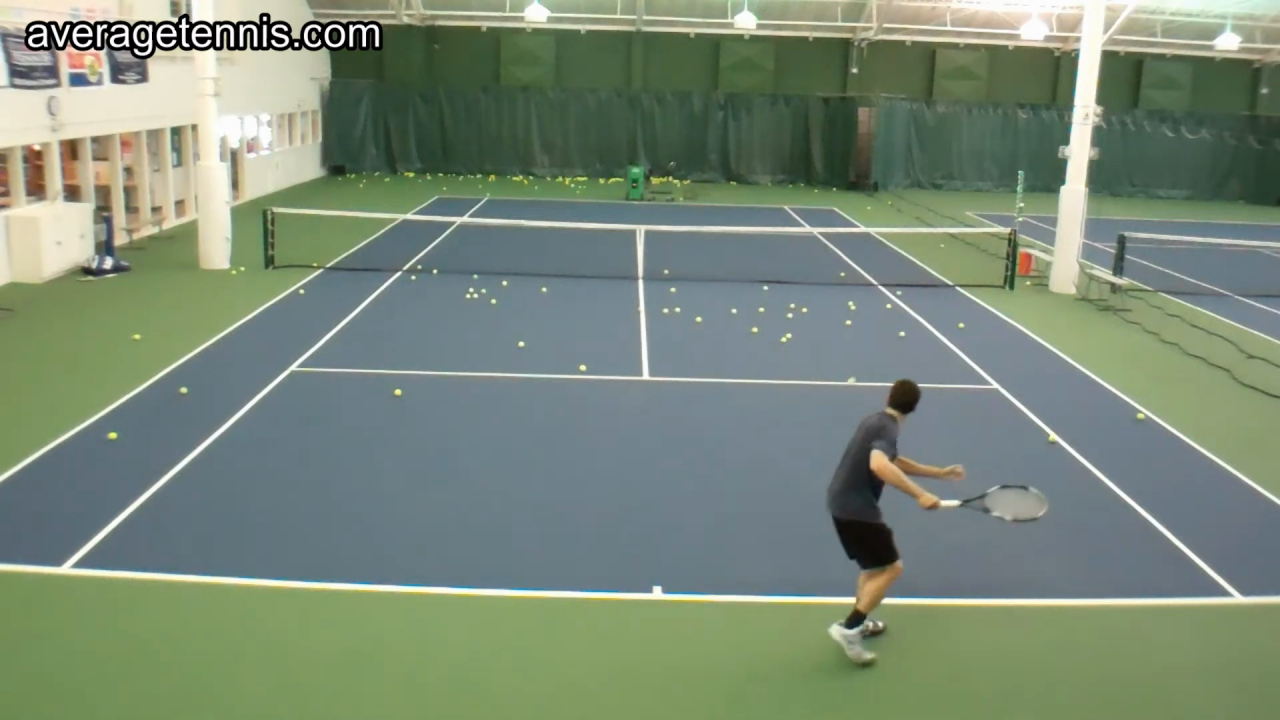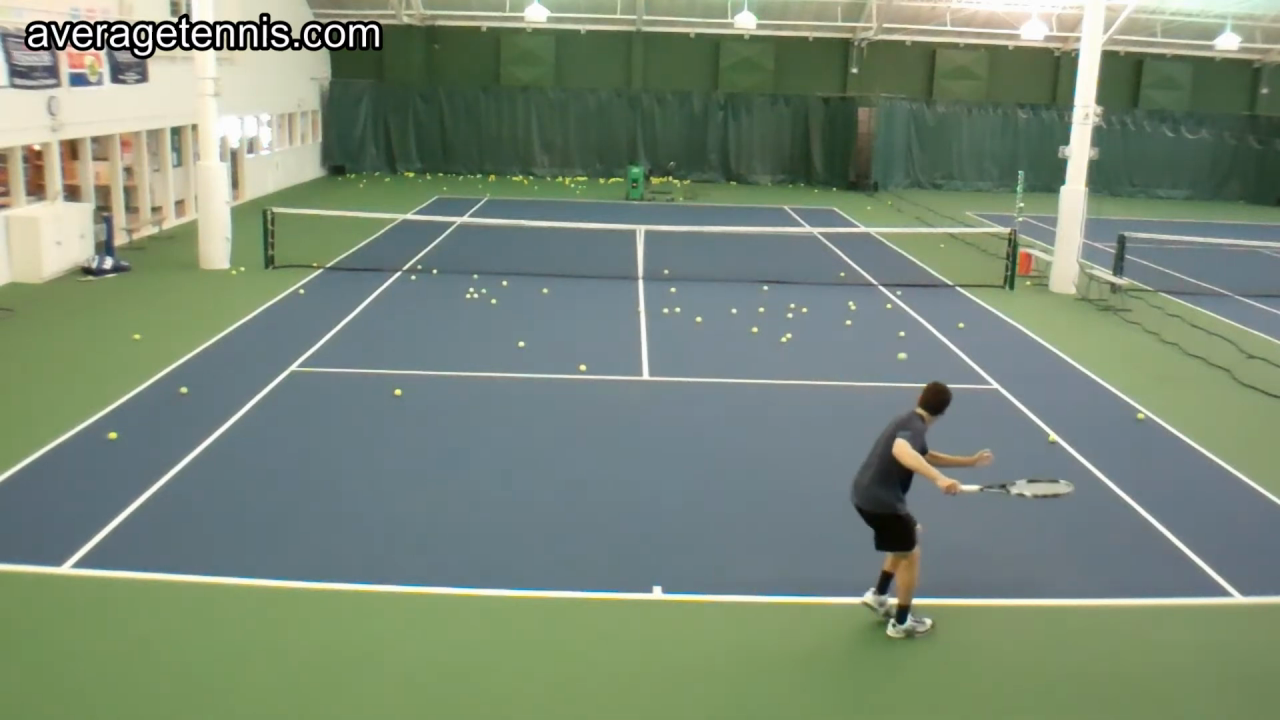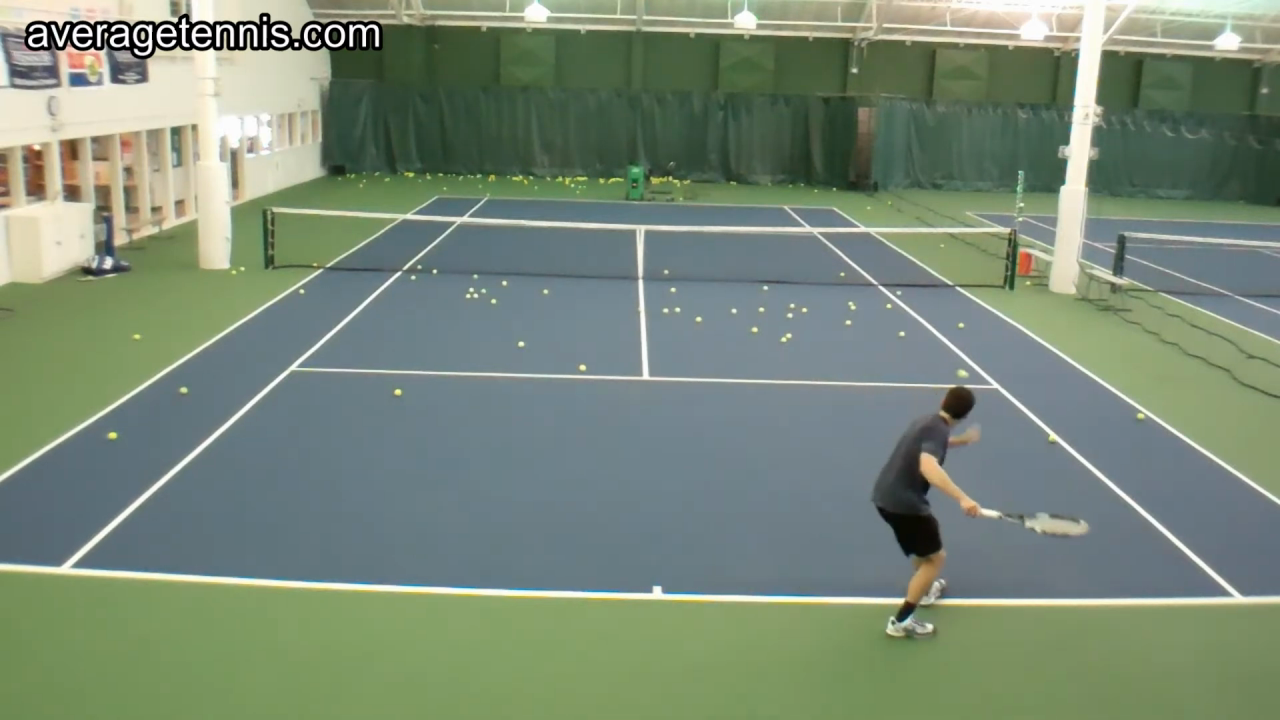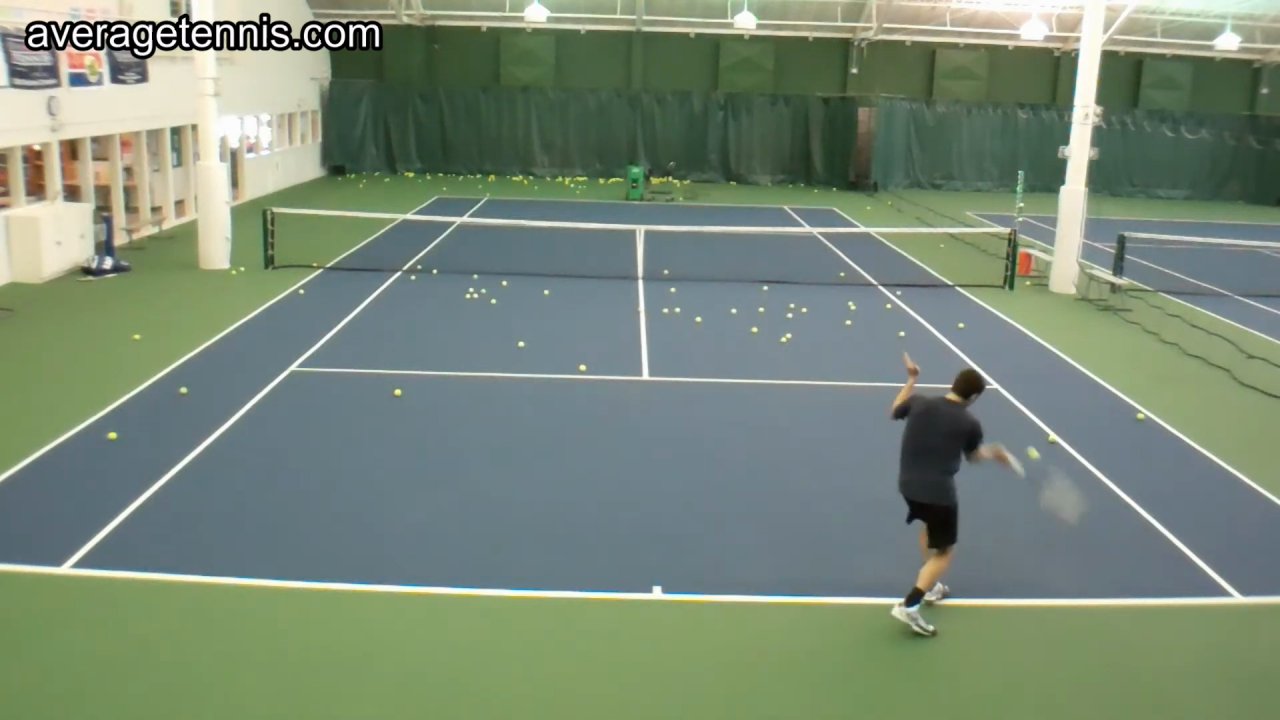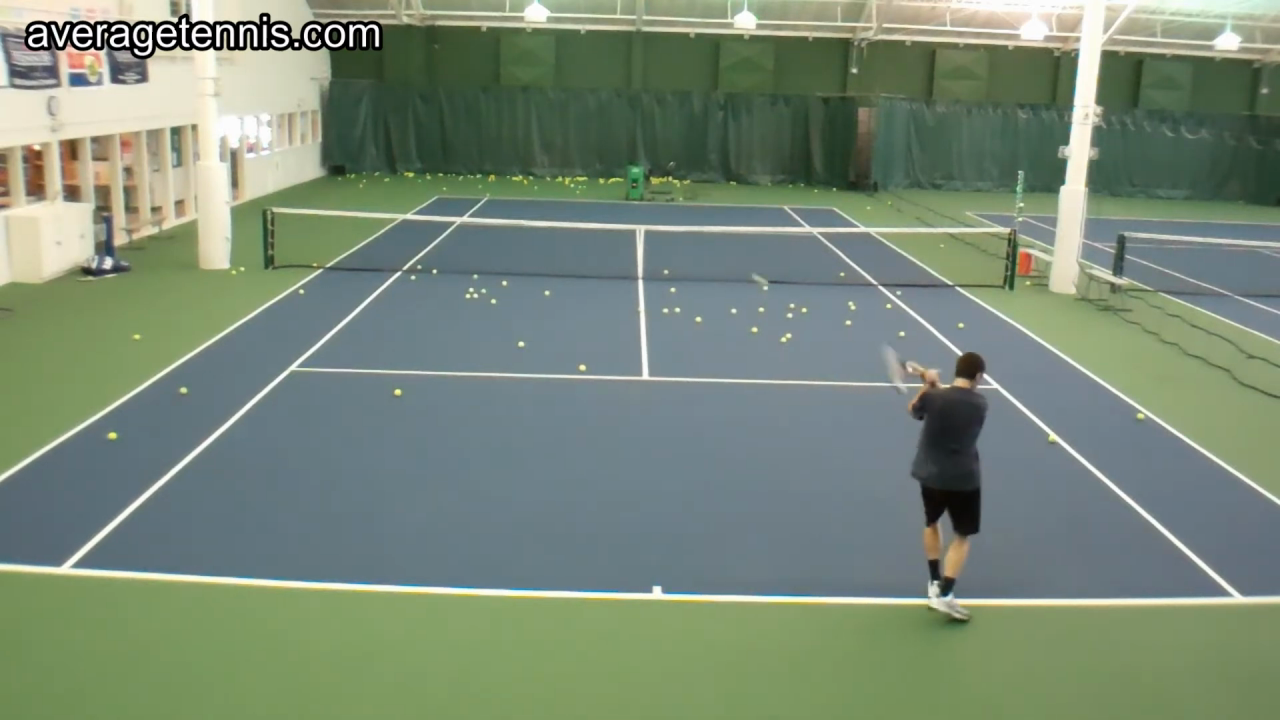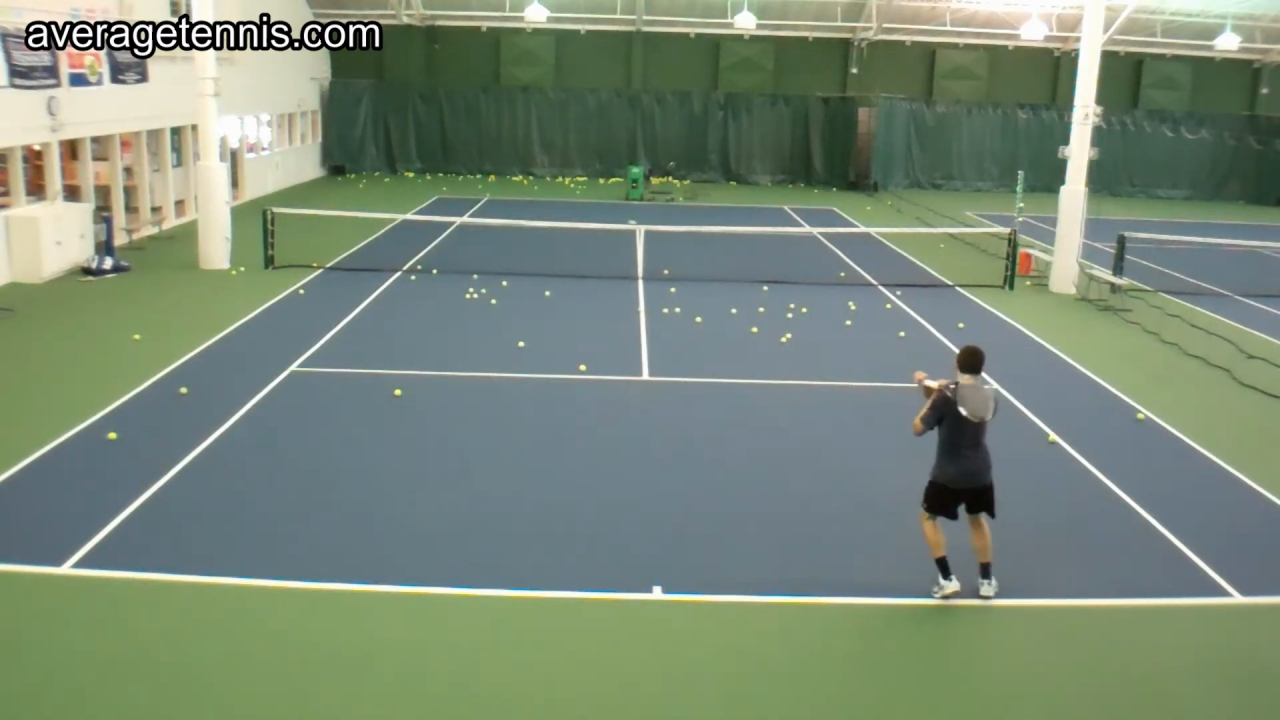
dt=0.2s
person 1, frame 1
left shoulder: (875, 420)
right shoulder: (887, 429)
left elbow: (896, 462)
right elbow: (878, 465)
left wrist: (941, 472)
right wrist: (919, 494)
left hip: (842, 502)
right hip: (856, 508)
left knee: (876, 565)
right knee: (891, 567)
left ankle: (860, 622)
right ankle: (849, 628)
person 1, frame 2
left shoulder: (908, 421)
right shoulder: (914, 425)
left elbow: (927, 457)
right elbow: (900, 451)
left wrist: (970, 461)
right wrist: (938, 478)
left hip: (865, 494)
right hip: (881, 500)
left knee: (907, 538)
right knee: (910, 555)
left ankle: (878, 594)
right ankle: (901, 621)
person 1, frame 3
left shoulder: (927, 422)
right shoulder: (938, 431)
right elbow: (928, 466)
left wrist: (960, 440)
right wrist: (962, 499)
left hip: (884, 496)
right hip: (904, 502)
left knee: (925, 532)
right knee: (935, 558)
left ankle: (925, 589)
right ankle: (901, 621)
person 1, frame 4
left shoulder: (919, 402)
right shoulder: (969, 423)
left elbow: (894, 412)
right elbow: (973, 456)
left wrist: (911, 380)
right wrist: (994, 453)
left hip: (908, 485)
right hip: (938, 491)
left knee: (930, 524)
right knee: (944, 552)
left ankle: (930, 584)
right ankle: (909, 606)
person 1, frame 5
left shoulder: (933, 398)
right shoulder: (979, 403)
left elbow: (914, 411)
left wrist: (928, 385)
right wrist: (935, 385)
left hip: (931, 476)
right hip: (965, 479)
left knee: (931, 524)
right knee: (962, 538)
left ankle: (936, 582)
right ankle: (944, 594)
person 1, frame 6
left shoulder: (946, 398)
right shoulder: (986, 397)
left elbow: (918, 428)
right wrist: (929, 385)
left hip: (948, 475)
right hip: (980, 474)
left knee: (928, 517)
right knee: (977, 520)
left ankle: (946, 579)
right ankle: (986, 580)
